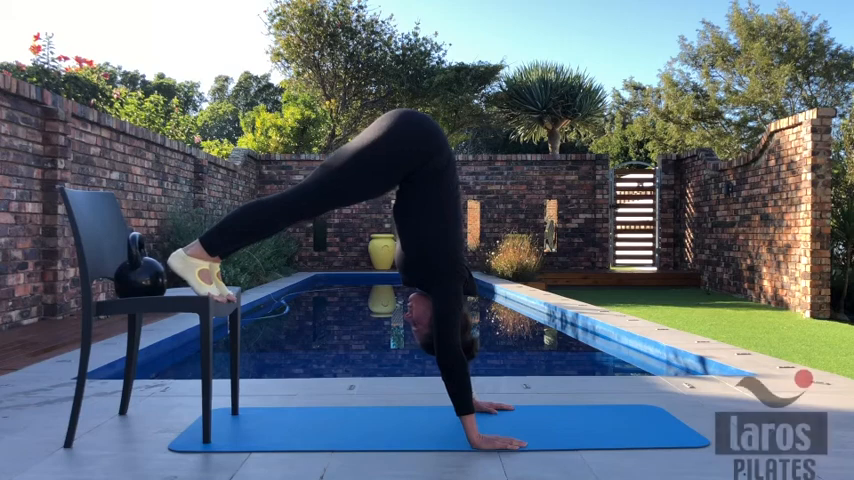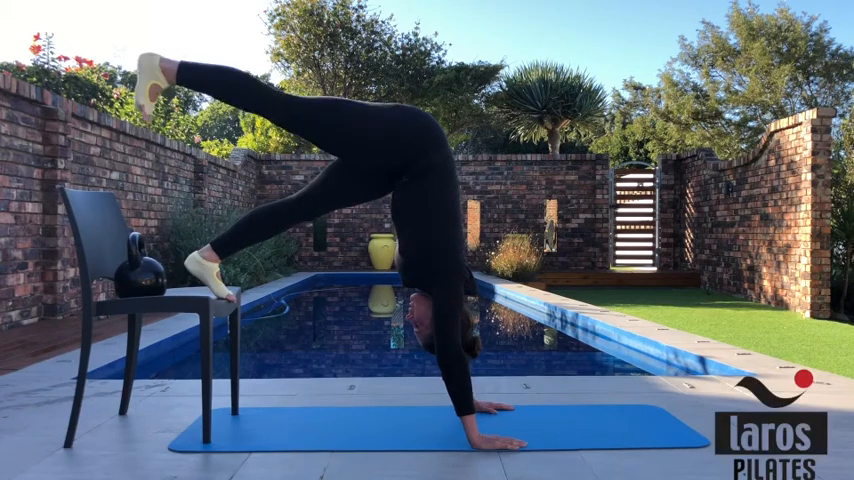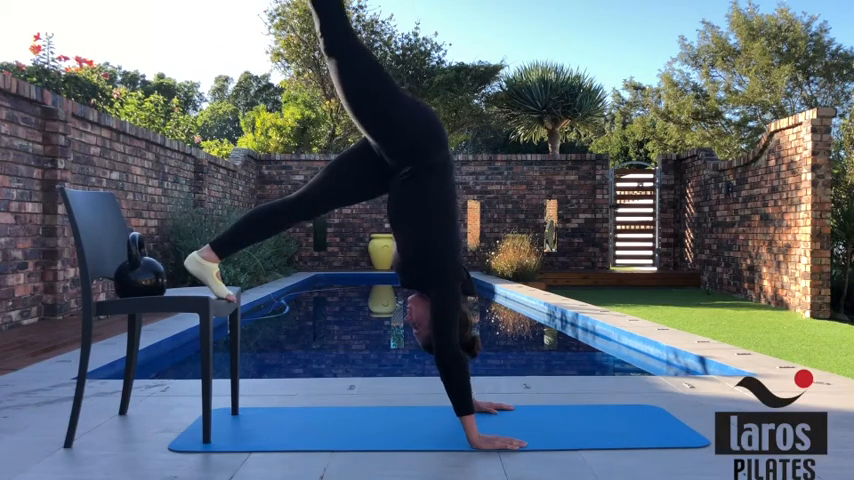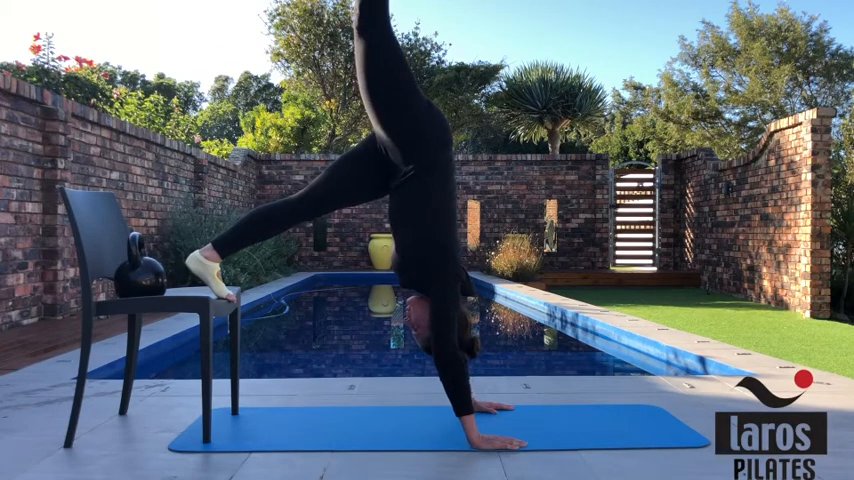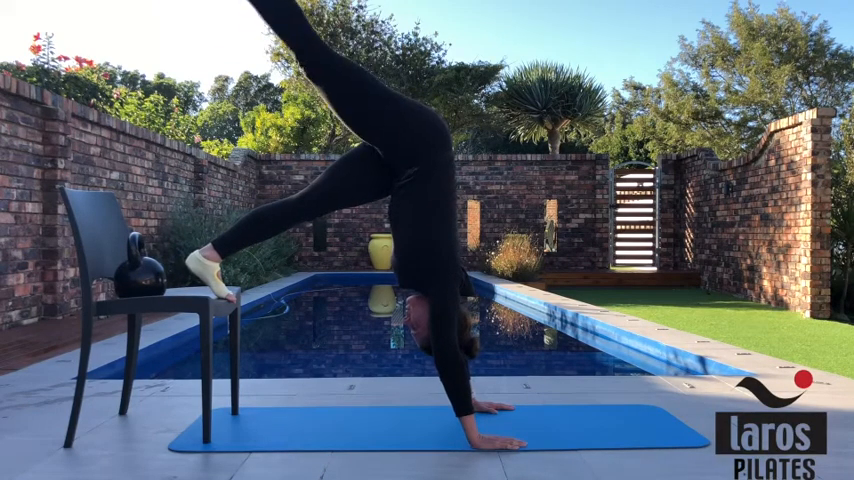
dt=1s
person 1, frame 1
left shoulder: (440, 277)
right shoulder: (443, 281)
left elbow: (449, 350)
right elbow: (448, 353)
left wrist: (471, 401)
left hip: (413, 146)
right hip: (410, 141)
left knee: (307, 202)
right knee: (304, 198)
left ankle: (212, 257)
right ankle: (196, 253)
person 1, frame 2
left shoulder: (442, 283)
right shoulder: (442, 283)
left elbow: (451, 351)
right elbow: (450, 352)
left wrist: (468, 402)
right wrist: (473, 435)
left hip: (403, 160)
right hip: (405, 145)
left knee: (300, 206)
right knee: (283, 109)
left ankle: (209, 257)
right ankle: (170, 69)
person 1, frame 3
left shoulder: (440, 278)
right shoulder: (441, 279)
left elbow: (449, 348)
right elbow: (448, 350)
left wrist: (471, 401)
right wrist: (474, 434)
left hip: (401, 155)
right hip: (405, 144)
left knee: (303, 204)
right knee: (339, 43)
left ankle: (208, 257)
person 1, frame 4
left shoulder: (439, 279)
right shoulder: (439, 281)
left elbow: (447, 349)
right elbow: (446, 350)
left wrist: (470, 401)
right wrist: (473, 434)
left hip: (405, 155)
right hip: (413, 145)
left knee: (305, 204)
left ankle: (210, 255)
person 1, frame 5
left shoulder: (439, 281)
right shoulder: (439, 282)
left elbow: (450, 349)
right elbow: (449, 350)
left wrist: (473, 402)
right wrist: (474, 435)
left hip: (405, 156)
right hip: (410, 143)
left knee: (306, 204)
right knee: (317, 60)
left ankle: (209, 255)
